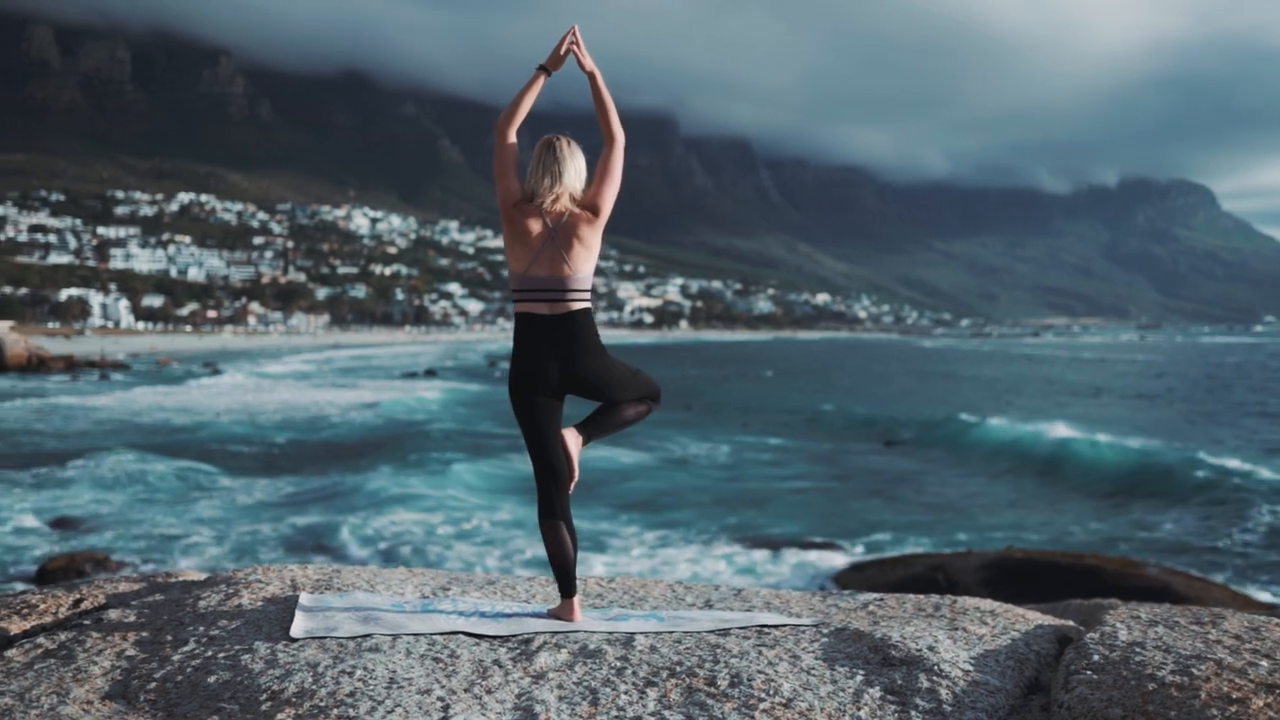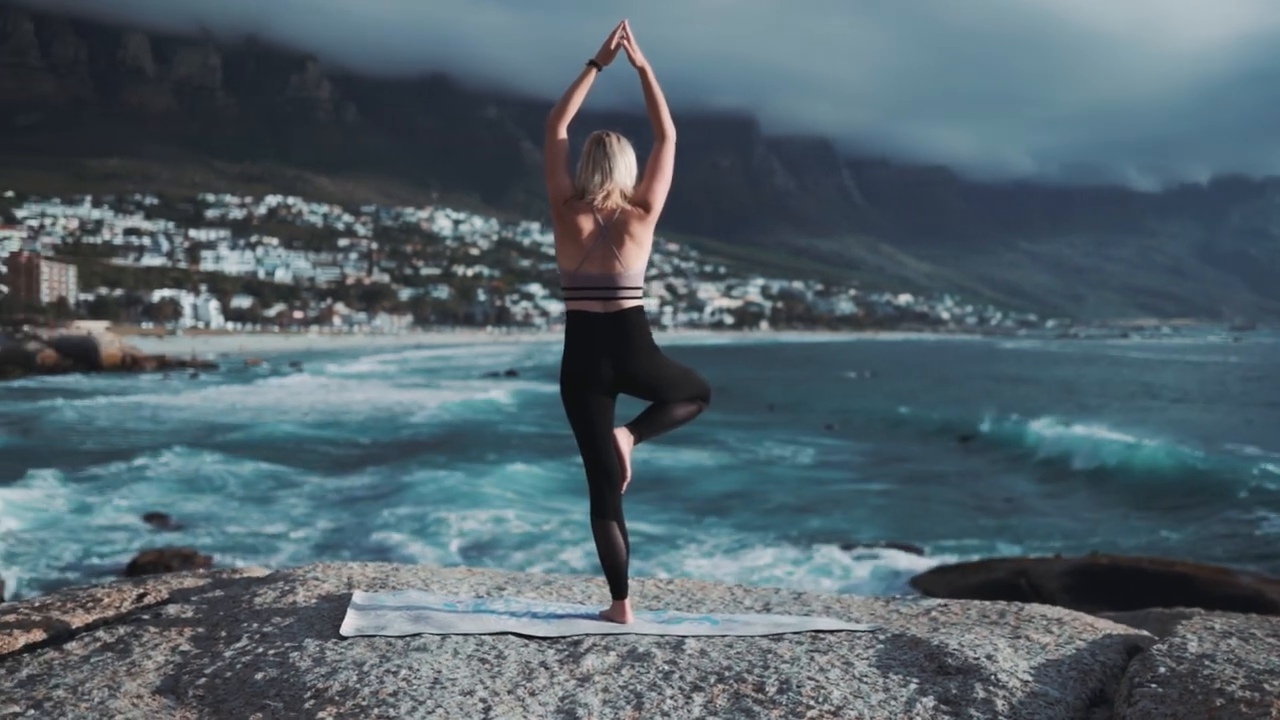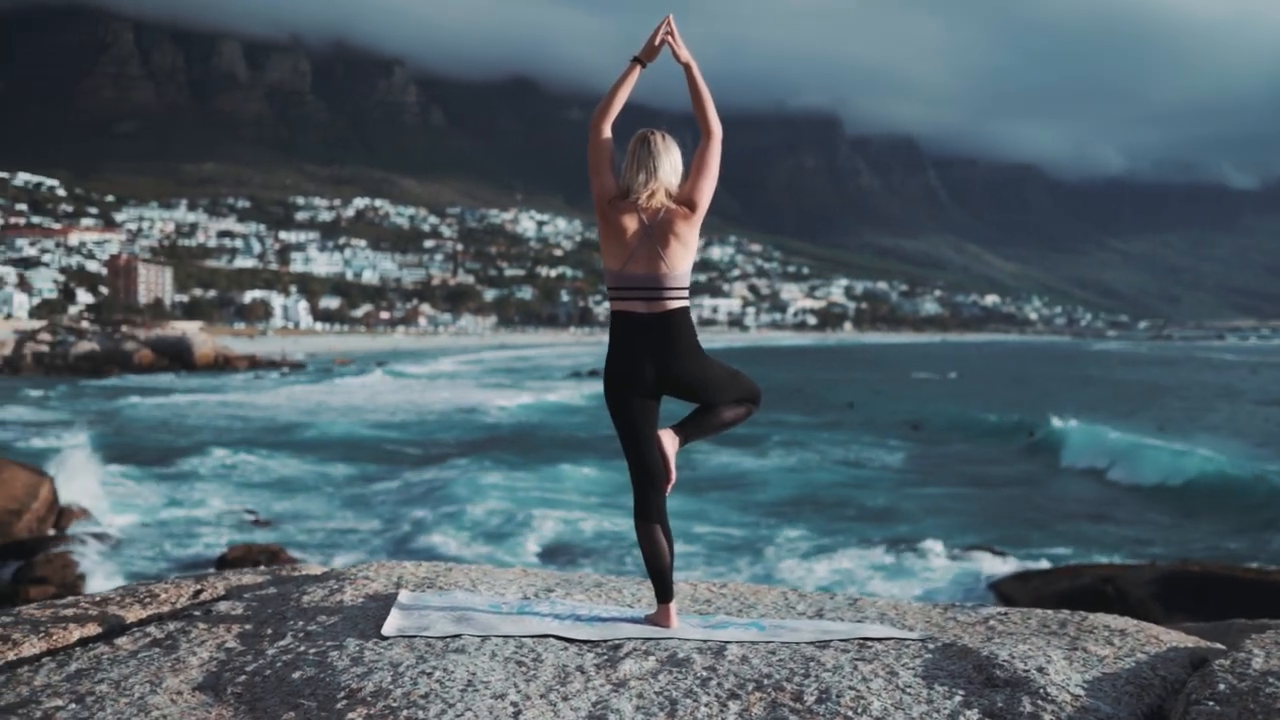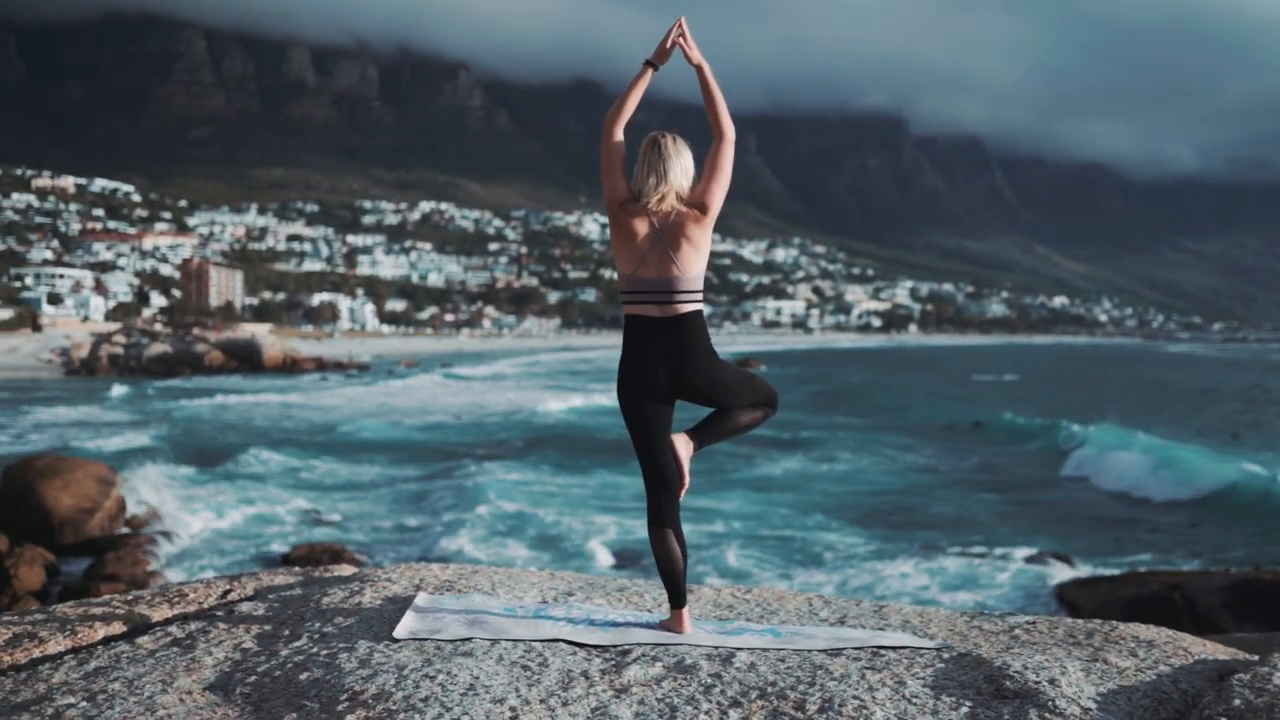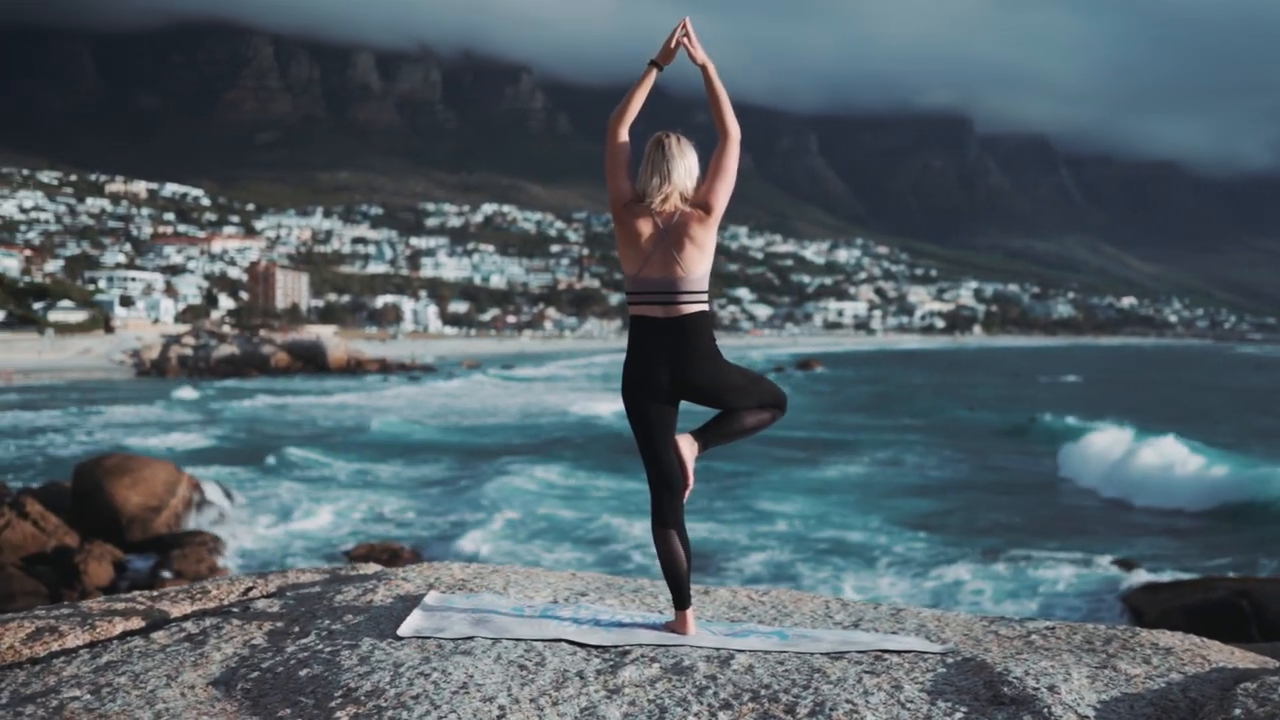
dt=1s
person 1, frame 1
left shoulder: (515, 216)
right shoulder: (590, 219)
left elbow: (504, 133)
right elbow: (616, 139)
left wrist: (547, 69)
right wrist: (590, 69)
left hip: (530, 360)
right hip: (581, 355)
left knee: (551, 488)
right knee: (647, 392)
left ankle: (568, 602)
right ankle: (579, 434)
person 1, frame 2
left shoulder: (566, 214)
right shoulder: (642, 216)
left elbow: (555, 129)
right elbow: (668, 136)
left wrist: (597, 64)
right wrist: (641, 65)
left hip: (582, 358)
right hip: (633, 353)
left knee: (603, 487)
right knee: (697, 392)
left ankle: (620, 605)
right ankle: (630, 435)
person 1, frame 3
left shoulder: (610, 214)
right shoulder: (687, 216)
left elbow: (599, 127)
right elbow: (714, 133)
left wrist: (641, 60)
right wrist: (687, 61)
left hip: (626, 360)
right hip: (677, 354)
left knee: (647, 490)
right knee: (747, 395)
left ankle: (665, 609)
right ankle: (676, 436)
person 1, frame 4
left shoulder: (622, 217)
right shoulder: (699, 219)
left elbow: (611, 131)
right elbow: (726, 135)
left wrist: (652, 64)
right wrist: (698, 63)
left hip: (639, 364)
right hip: (691, 359)
left knee: (661, 495)
right knee: (764, 398)
left ankle: (679, 616)
right ankle: (690, 441)
person 1, frame 5
left shoulder: (627, 217)
right shoulder: (704, 218)
left elbow: (616, 132)
right elbow: (731, 135)
left wrist: (656, 64)
right wrist: (702, 63)
left hip: (644, 364)
right hip: (695, 359)
left knee: (665, 496)
right knee: (772, 401)
left ankle: (683, 617)
right ankle: (695, 443)
